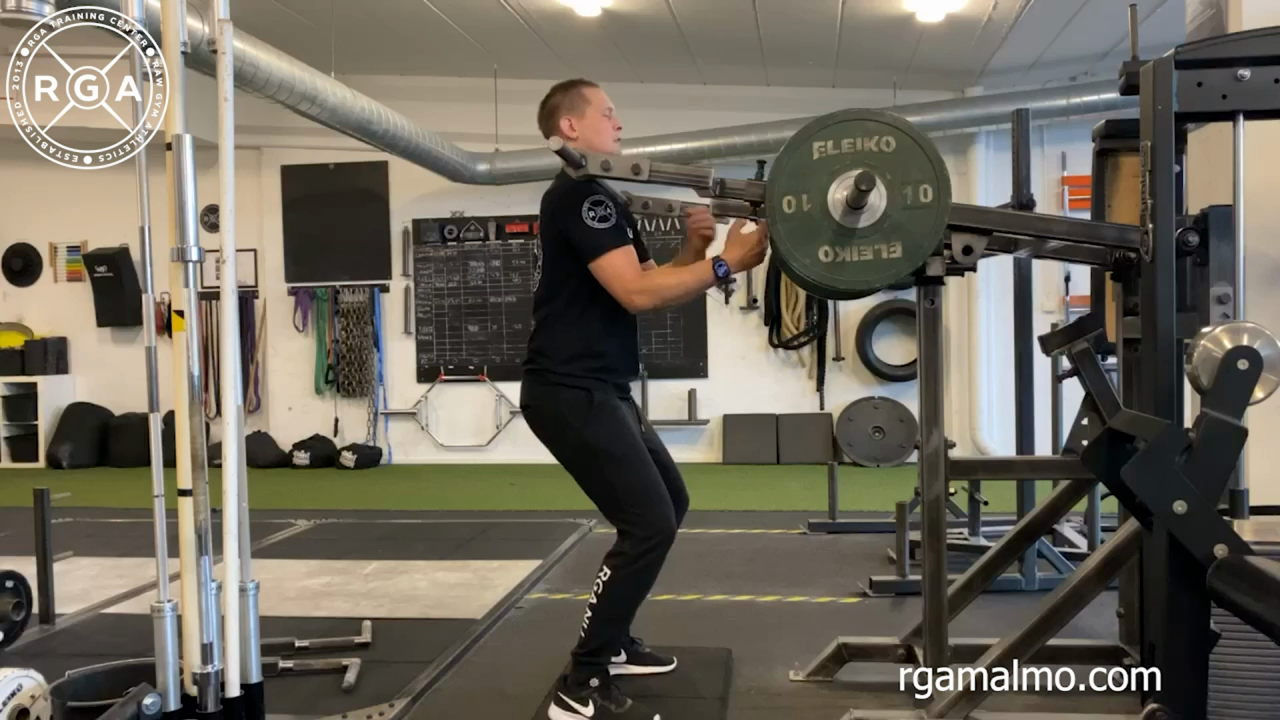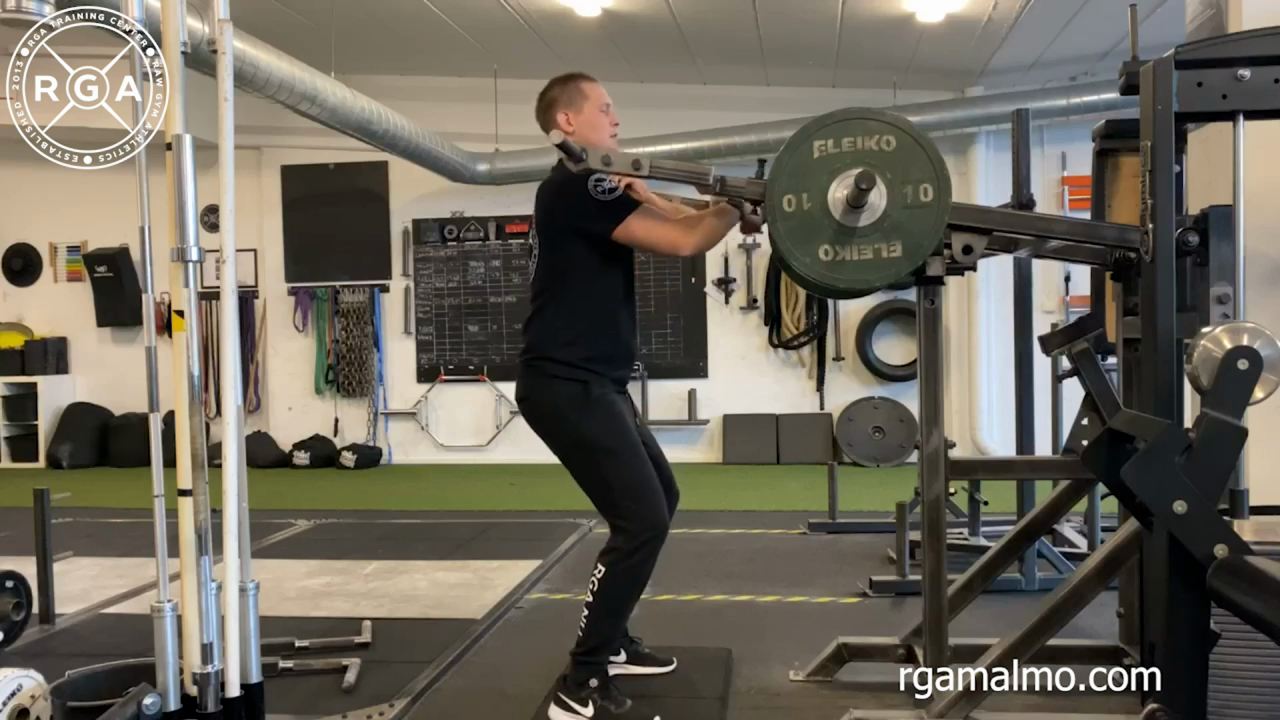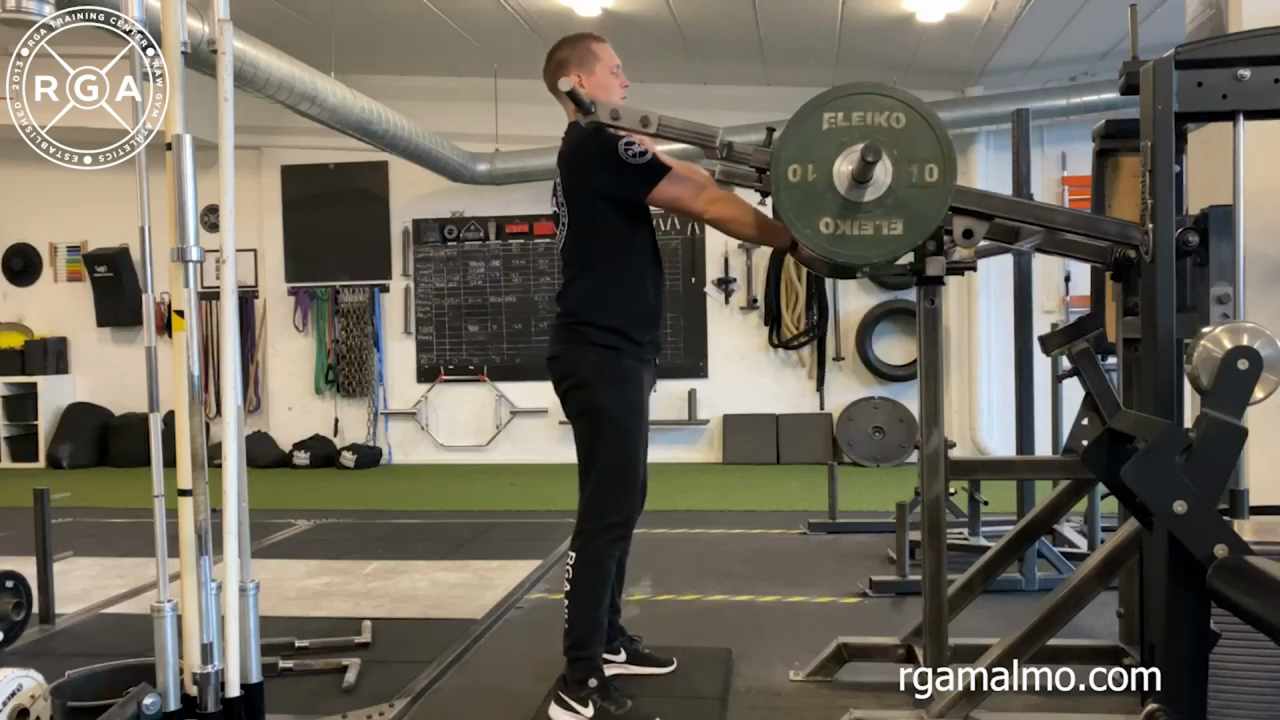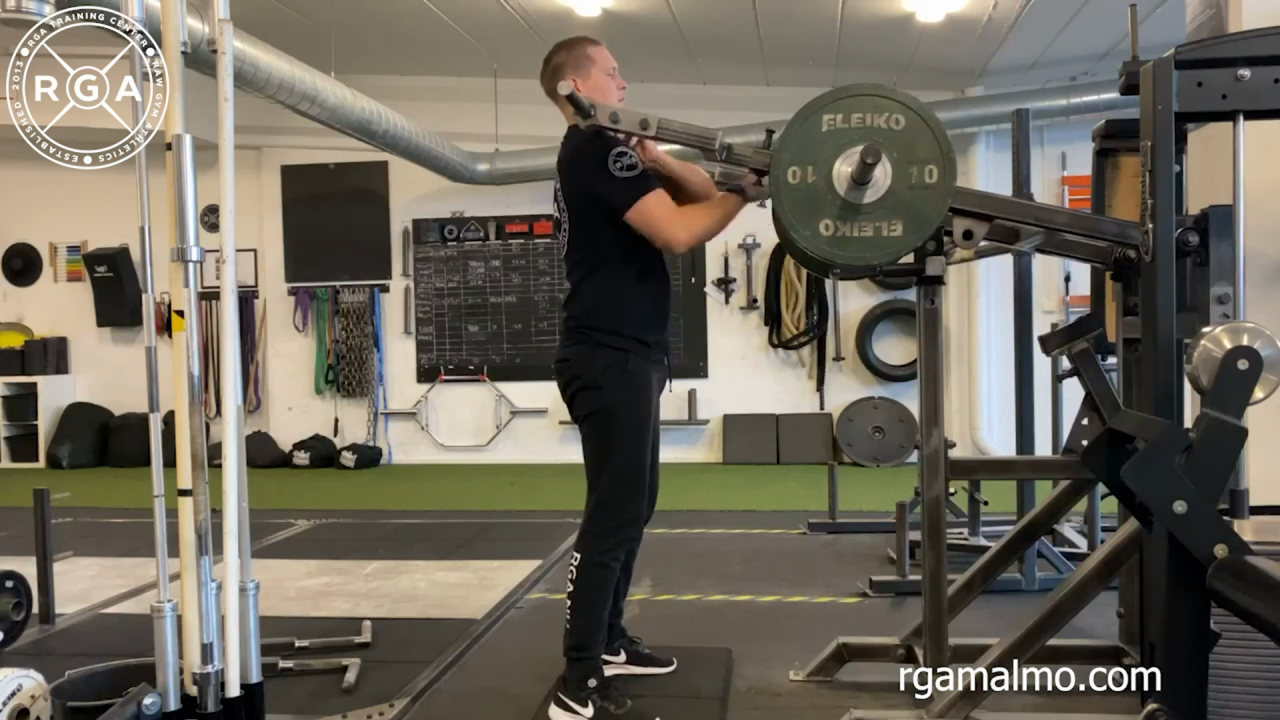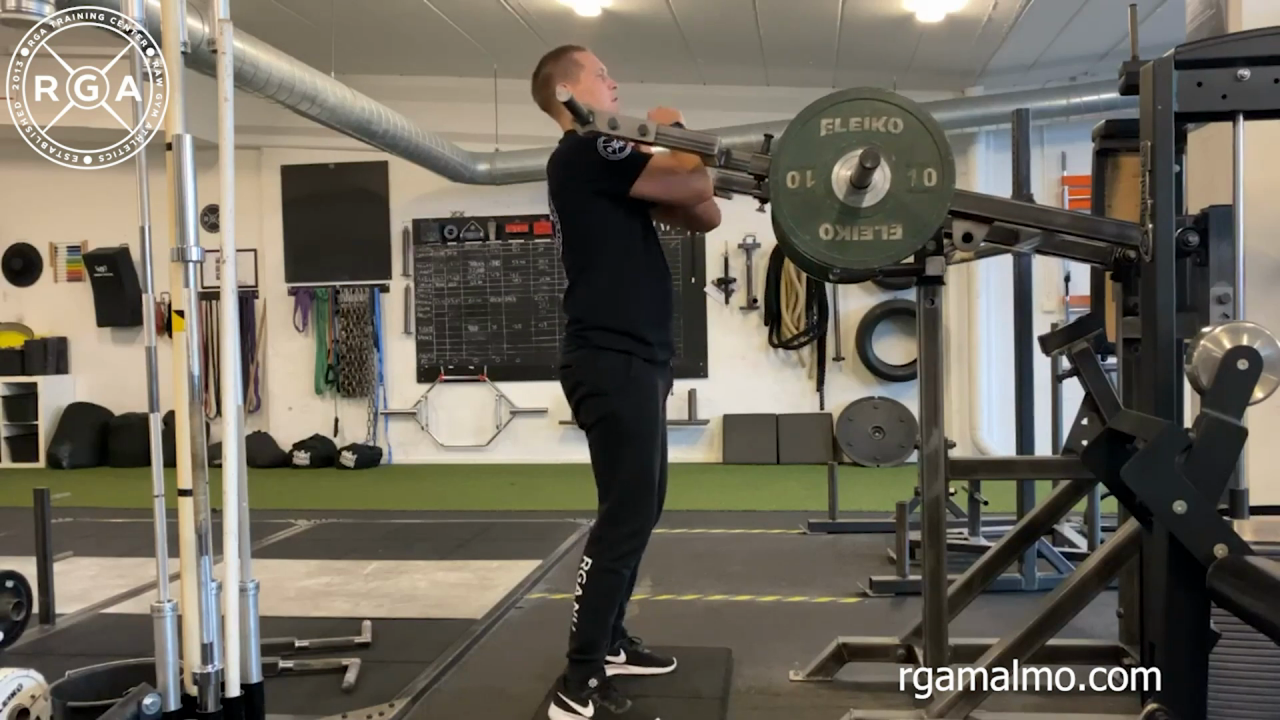
dt=0.7s
person 1, frame 1
left shoulder: (599, 198)
right shoulder: (578, 195)
left elbow: (649, 281)
right elbow: (636, 292)
left wrist: (693, 246)
right wrist: (726, 264)
left hip: (600, 389)
right hip: (571, 393)
left knee: (668, 505)
right knee: (648, 526)
left ankle: (612, 643)
person 1, frame 2
left shoulder: (593, 190)
right shoulder: (575, 187)
left elbow: (680, 223)
right elbow: (682, 241)
left wrist: (645, 198)
right wrist: (735, 210)
left hip: (594, 382)
right hip: (566, 385)
left knee: (658, 501)
right knee: (642, 522)
left ankle: (610, 642)
person 1, frame 3
left shoulder: (593, 150)
right shoulder: (597, 148)
left elbow: (694, 183)
right elbow: (707, 206)
left wrist: (653, 155)
right wrist: (794, 240)
left hip: (610, 351)
right hip: (599, 355)
left knee: (619, 503)
right knee: (608, 512)
left ankle: (606, 642)
person 1, frame 4
left shoulder: (597, 153)
right shoulder: (597, 151)
left elbow: (701, 189)
right elbow: (680, 231)
left wrist: (654, 158)
right wrist: (747, 192)
left hip: (621, 355)
right hip: (609, 359)
left knee: (630, 506)
right knee: (615, 513)
left ankle: (607, 642)
person 1, frame 5
left shoulder: (606, 163)
right shoulder: (585, 155)
left elbow: (705, 215)
right elbow: (697, 189)
left wrist: (665, 149)
right wrist: (673, 134)
left hip: (631, 357)
right hip: (611, 362)
left knee: (637, 509)
right knee: (625, 516)
left ankle: (608, 641)
